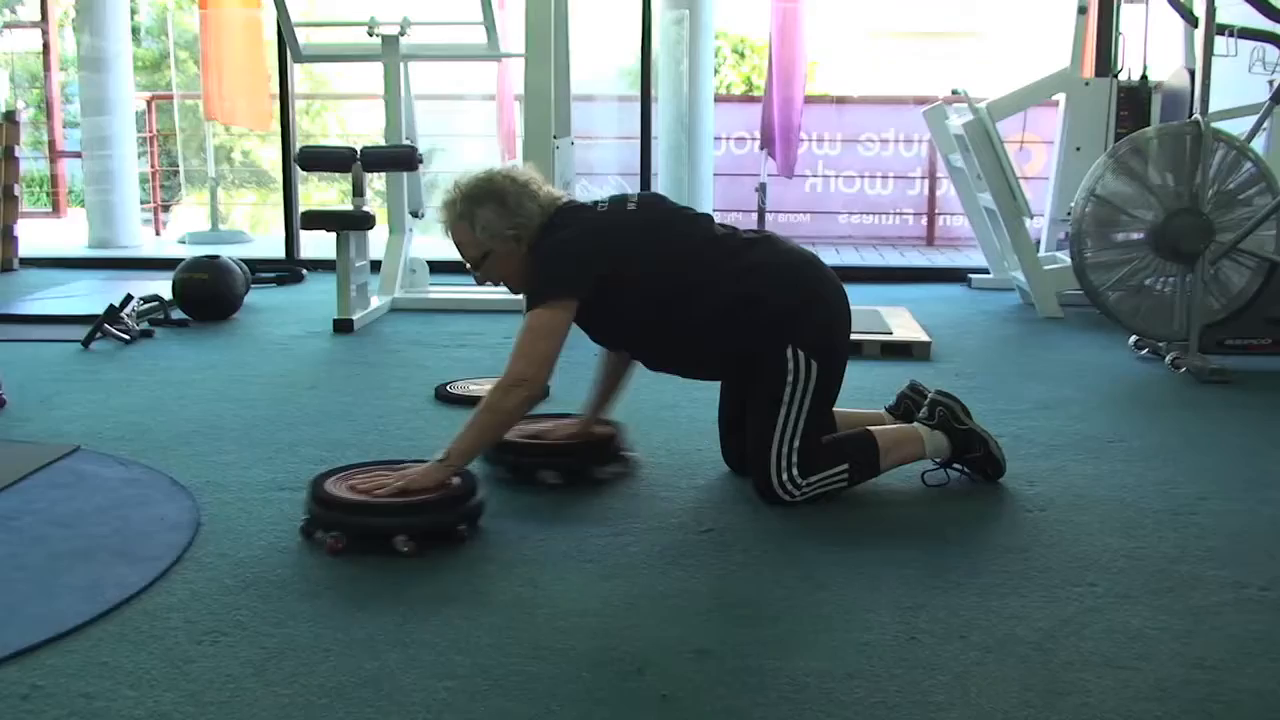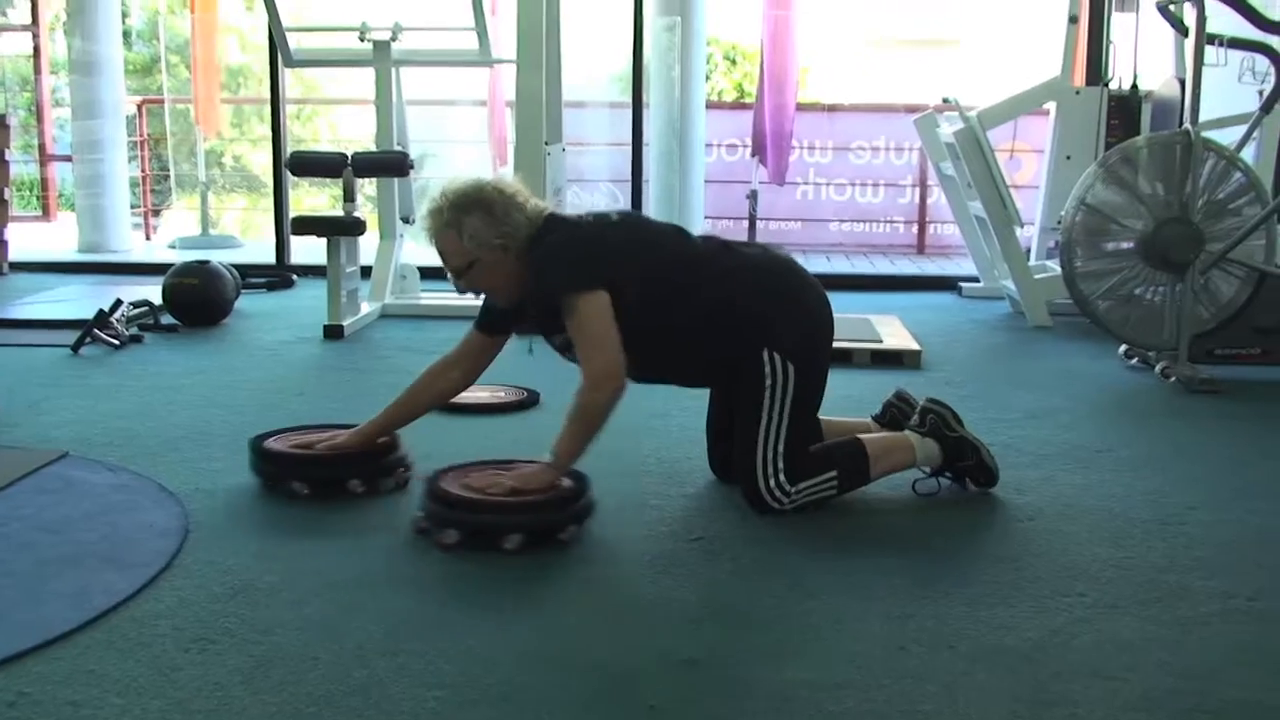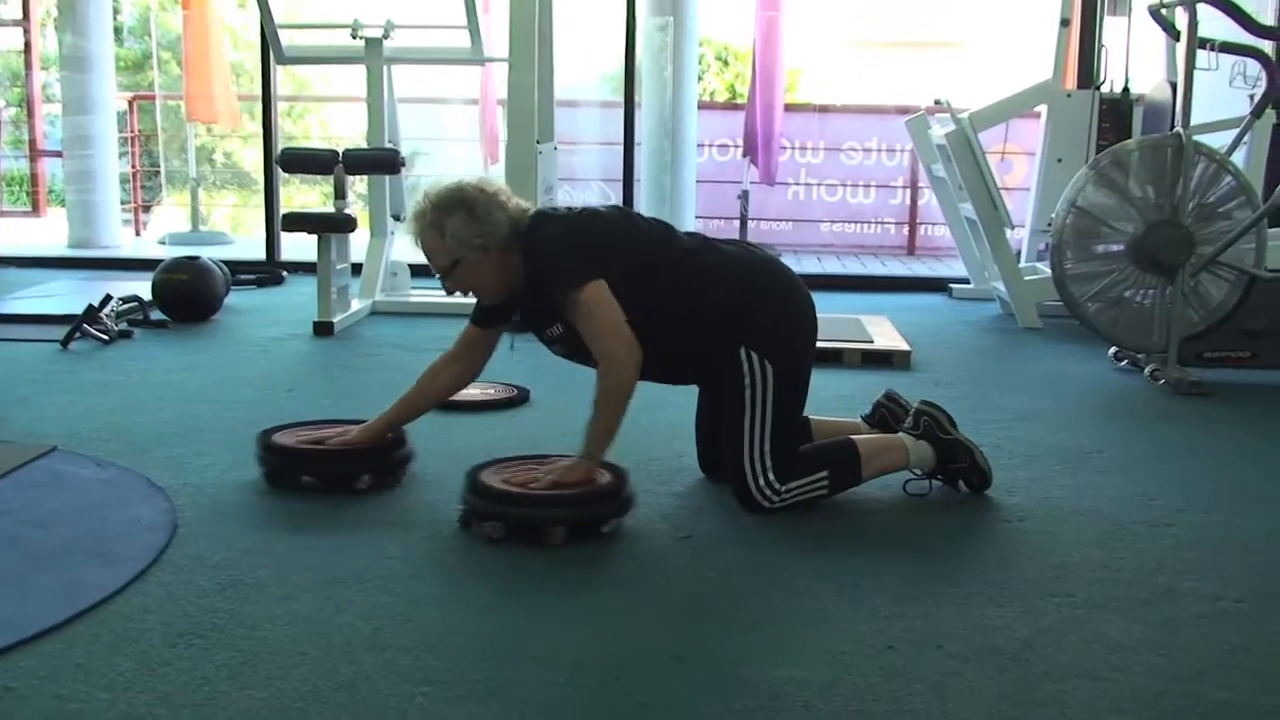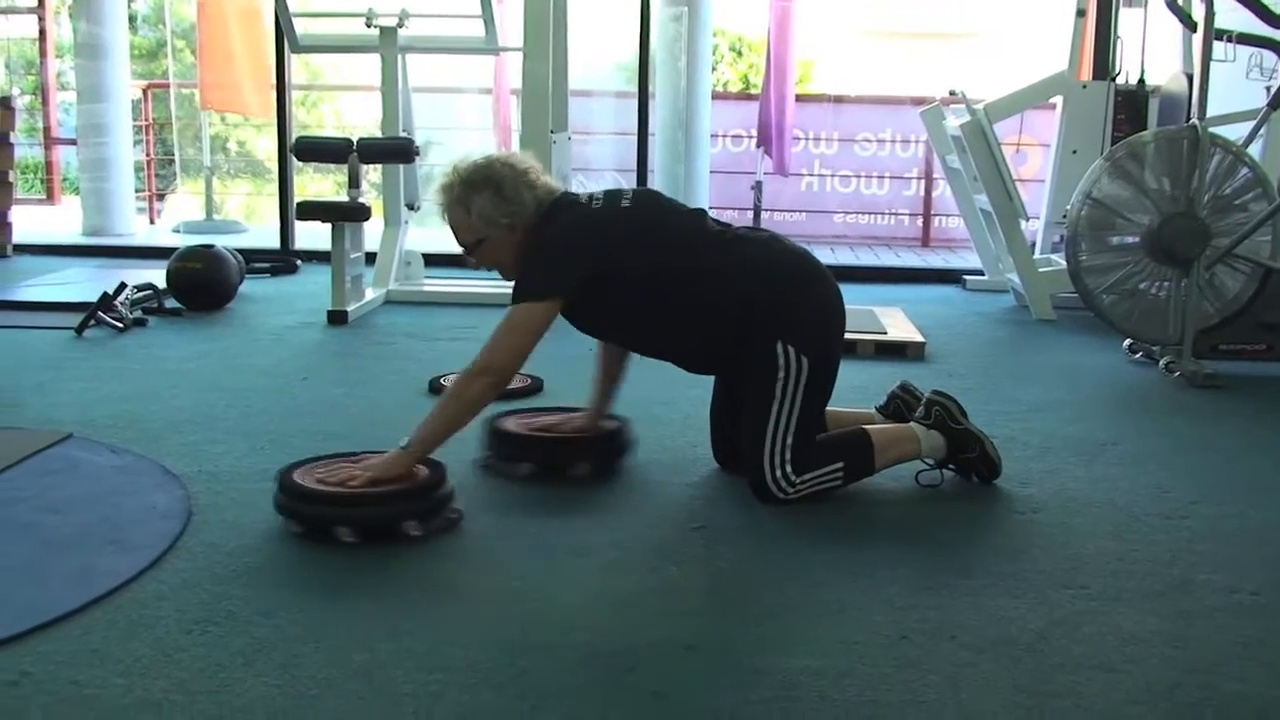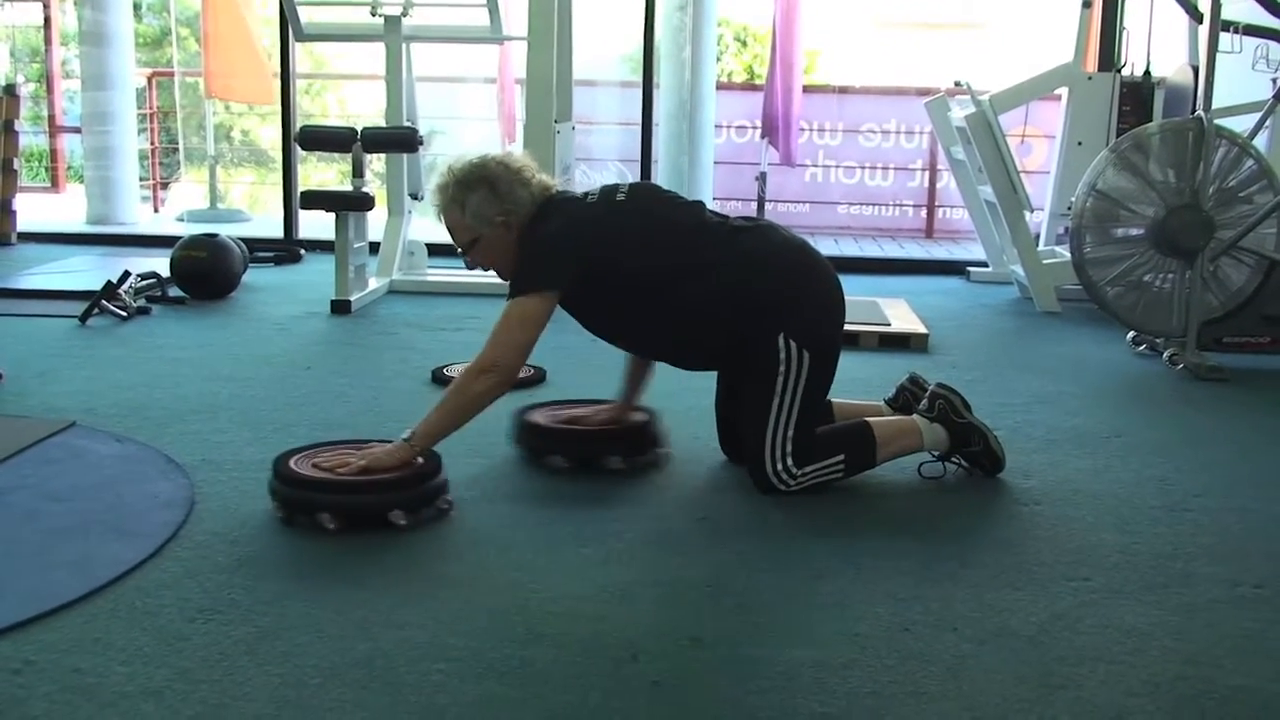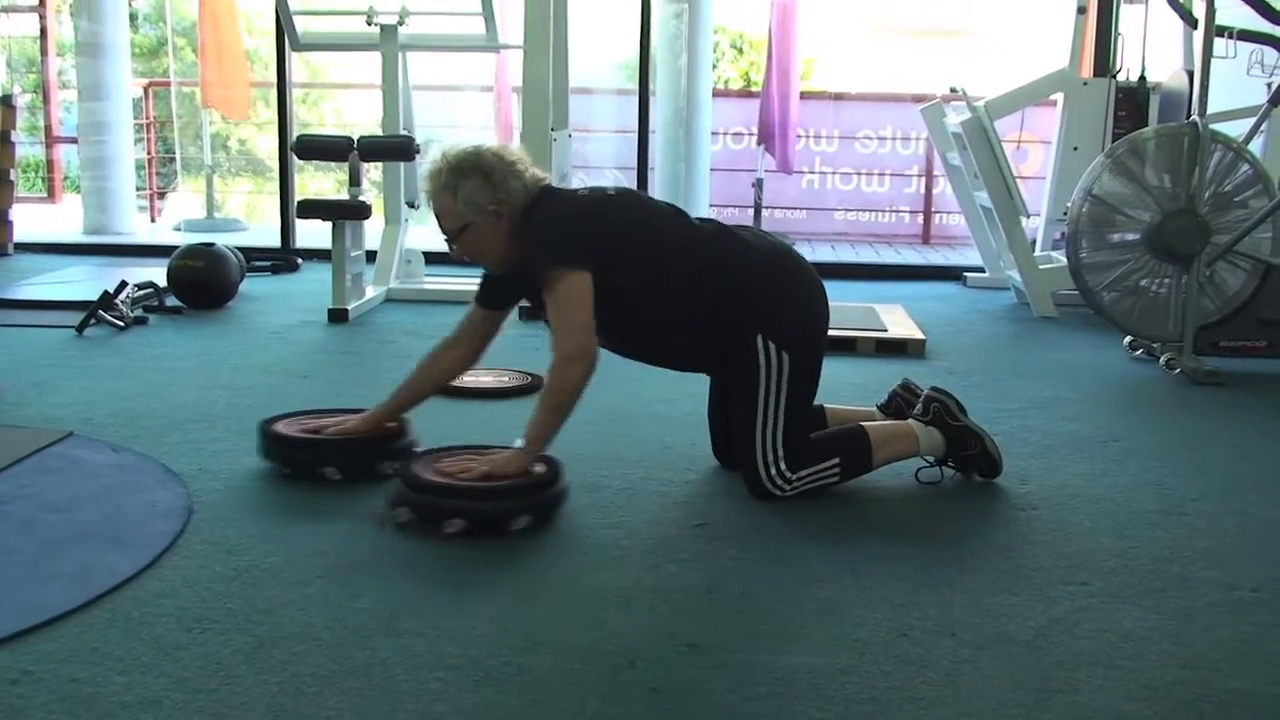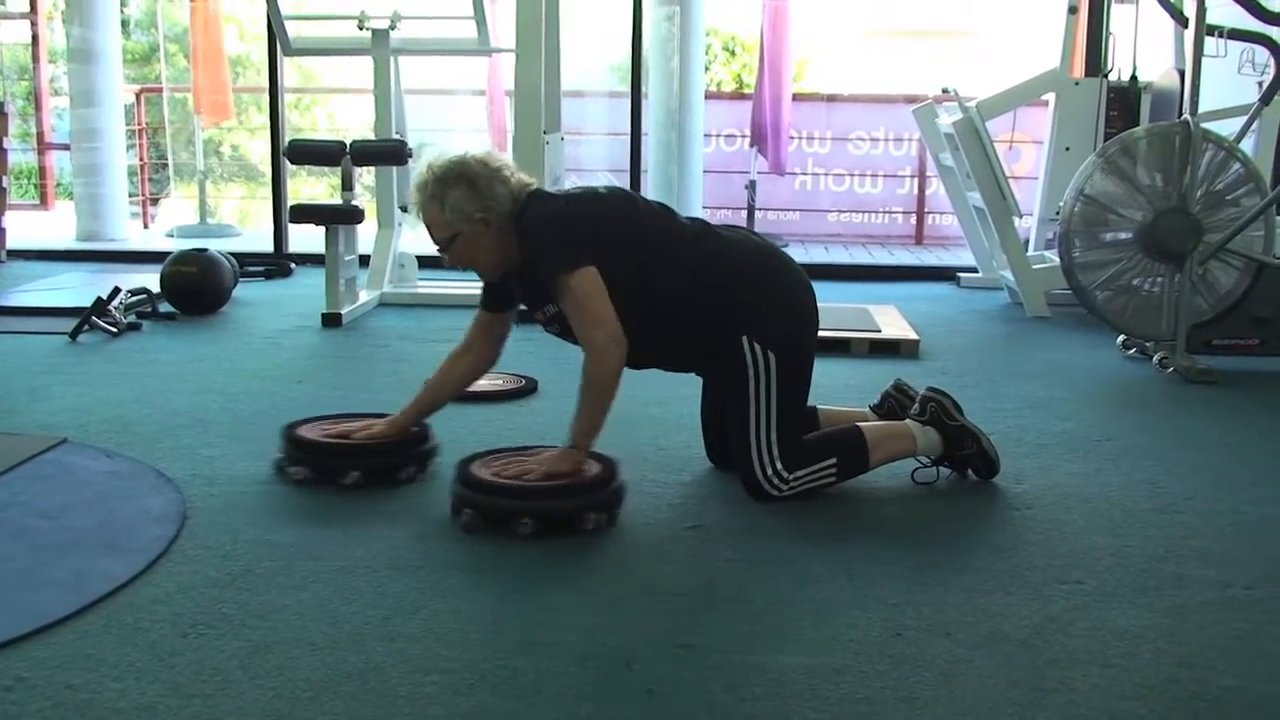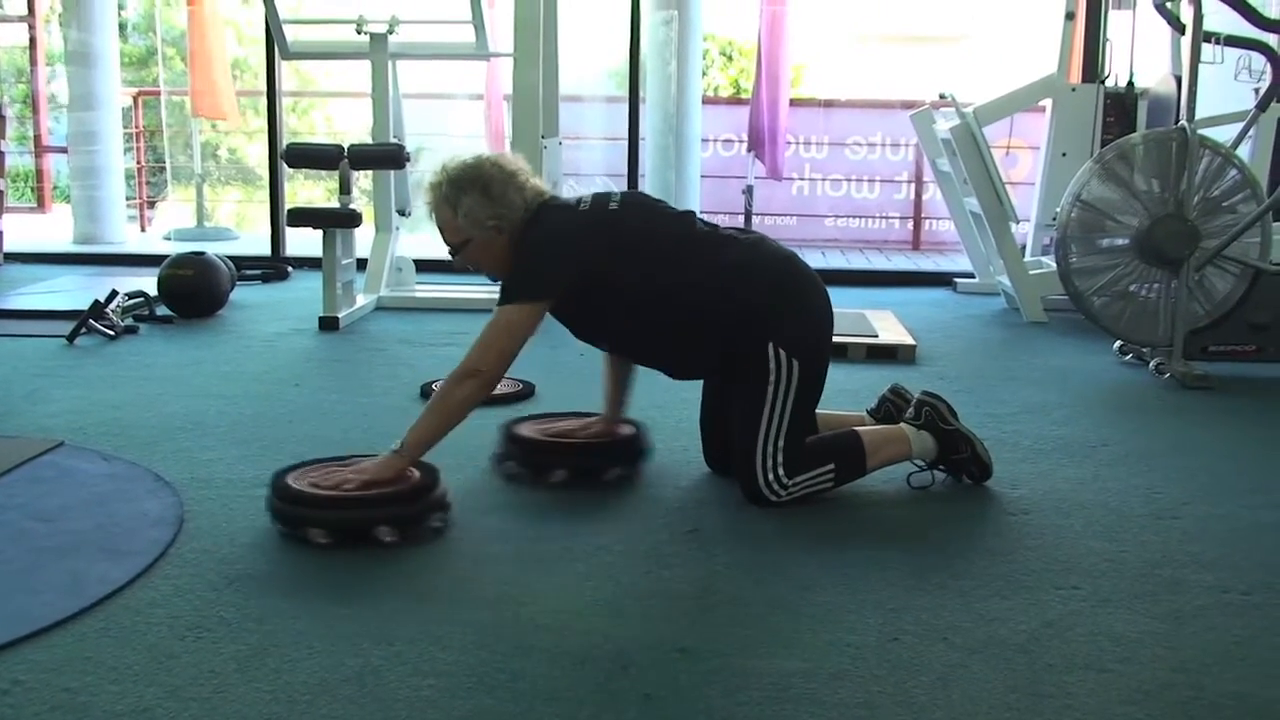
dt=0.5s
person 1, frame 1
left shoulder: (564, 251)
right shoulder: (576, 236)
left elbow: (522, 383)
right elbow: (629, 329)
left wrist: (442, 468)
right wrist: (593, 414)
left hip: (800, 317)
right hip: (770, 315)
left knee: (781, 478)
right knee: (743, 454)
left ankle: (939, 437)
right ankle: (909, 411)
person 1, frame 2
left shoulder: (564, 258)
right shoulder: (523, 277)
left elbow: (604, 378)
right elbow: (455, 369)
left wrist: (554, 469)
right wrist: (364, 435)
left hip: (782, 320)
right hip: (750, 326)
left knee: (770, 486)
right knee: (731, 463)
left ankle: (926, 446)
right ankle: (895, 419)
person 1, frame 3
left shoulder: (555, 251)
right shoulder: (510, 274)
left elbow: (621, 361)
right elbow: (458, 362)
left wrist: (588, 460)
right wrist: (377, 428)
left hip: (764, 318)
right hip: (739, 318)
left knee: (762, 482)
right knee: (721, 459)
left ankle: (922, 447)
right ankle: (890, 420)
person 1, frame 4
left shoulder: (561, 244)
right shoulder: (574, 227)
left elbow: (491, 372)
right elbow: (623, 318)
left wrist: (403, 457)
right wrist: (597, 409)
left hip: (792, 310)
right hip: (768, 308)
left knee: (776, 475)
right knee: (734, 452)
left ankle: (932, 439)
right ankle: (901, 411)
person 1, frame 5
left shoulder: (554, 244)
right shoulder: (575, 227)
left elbow: (494, 369)
right elbow: (649, 297)
left wrist: (407, 447)
right wrist: (623, 402)
left hip: (793, 303)
right hip: (769, 298)
left knee: (777, 466)
right knee: (741, 442)
left ankle: (934, 430)
right ankle: (907, 404)
person 1, frame 6
left shoulder: (556, 231)
right shoulder: (517, 252)
left elbow: (575, 358)
right elbow: (461, 346)
left wrist: (525, 453)
right wrist: (379, 416)
left hip: (775, 306)
right hip: (752, 306)
left knee: (774, 472)
right knee: (735, 450)
left ankle: (930, 436)
right ankle: (902, 408)
person 1, frame 7
left shoulder: (552, 232)
right shoulder: (512, 254)
left elbow: (608, 350)
right elbow: (478, 348)
left wrist: (573, 452)
right wrist: (404, 420)
left hip: (765, 308)
right hip: (740, 306)
left knee: (770, 473)
right knee: (730, 450)
left ankle: (928, 436)
right ankle: (899, 408)
person 1, frame 8
left shoulder: (546, 247)
right shoulder: (561, 231)
left elbow: (476, 375)
right elbow: (628, 312)
left wrist: (396, 460)
right wrist: (612, 414)
left hip: (781, 314)
right hip: (753, 312)
left knee: (768, 479)
right knee: (725, 455)
left ankle: (922, 440)
right ankle: (891, 414)
